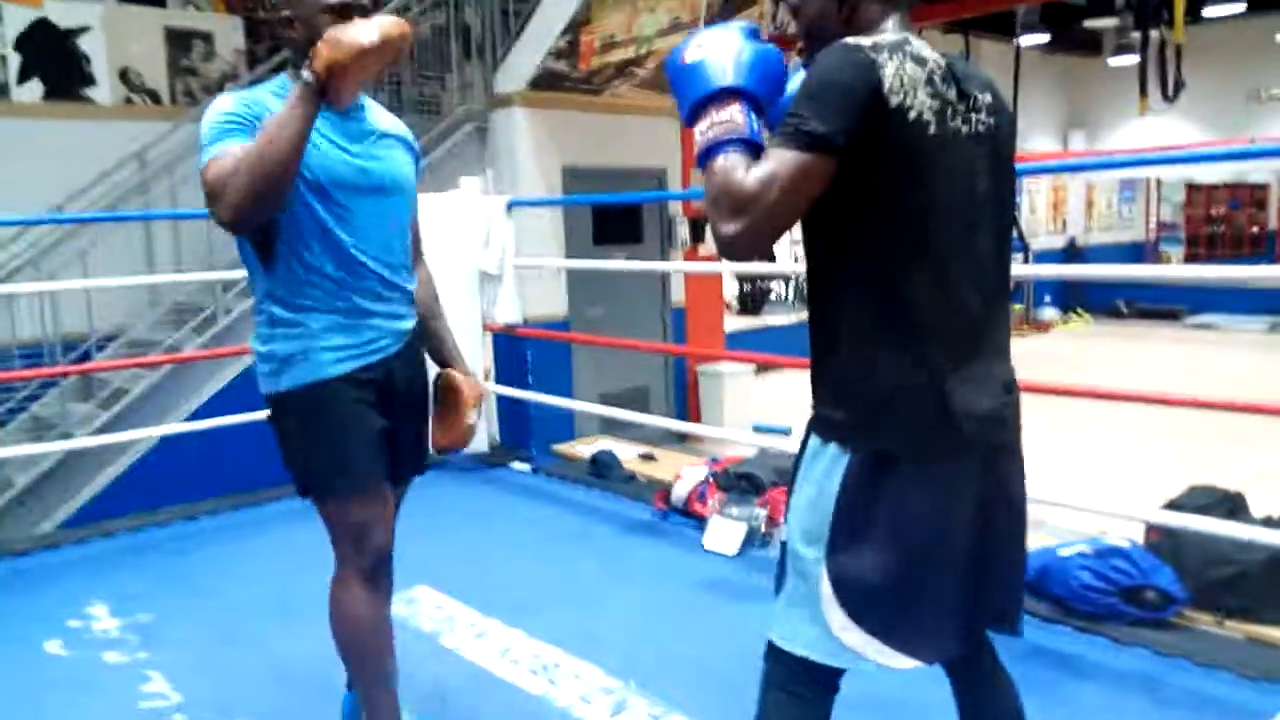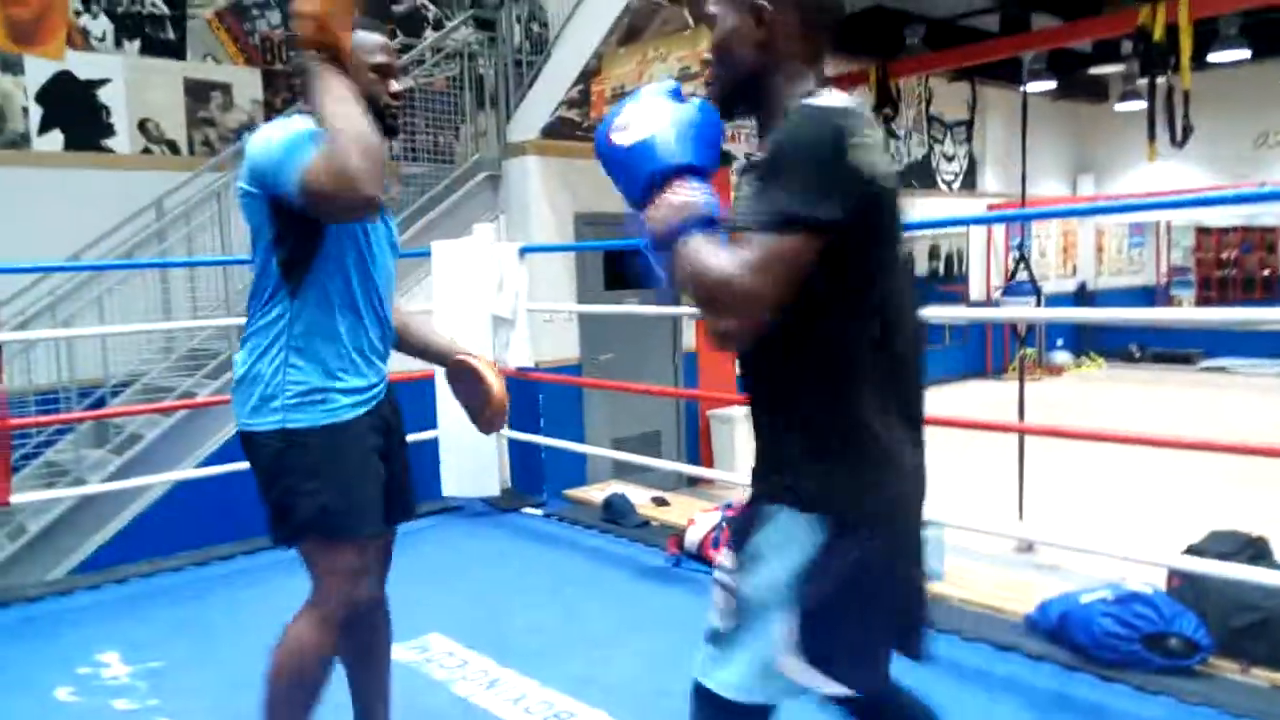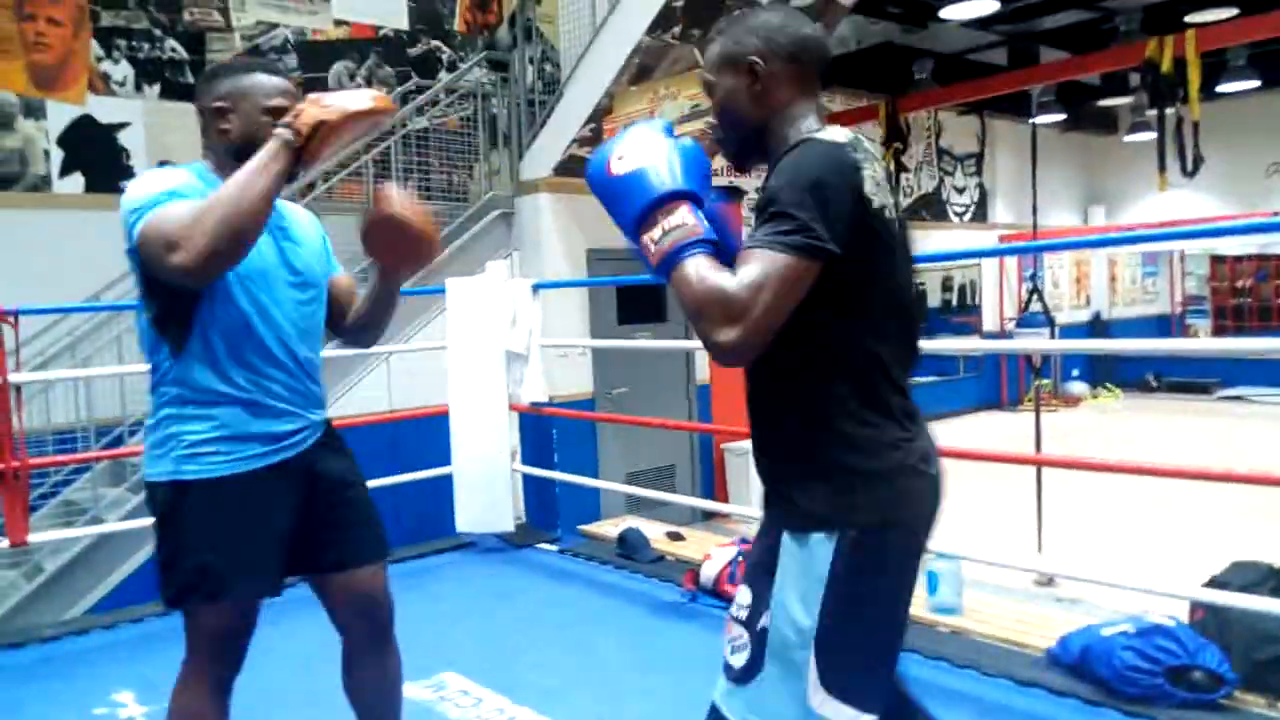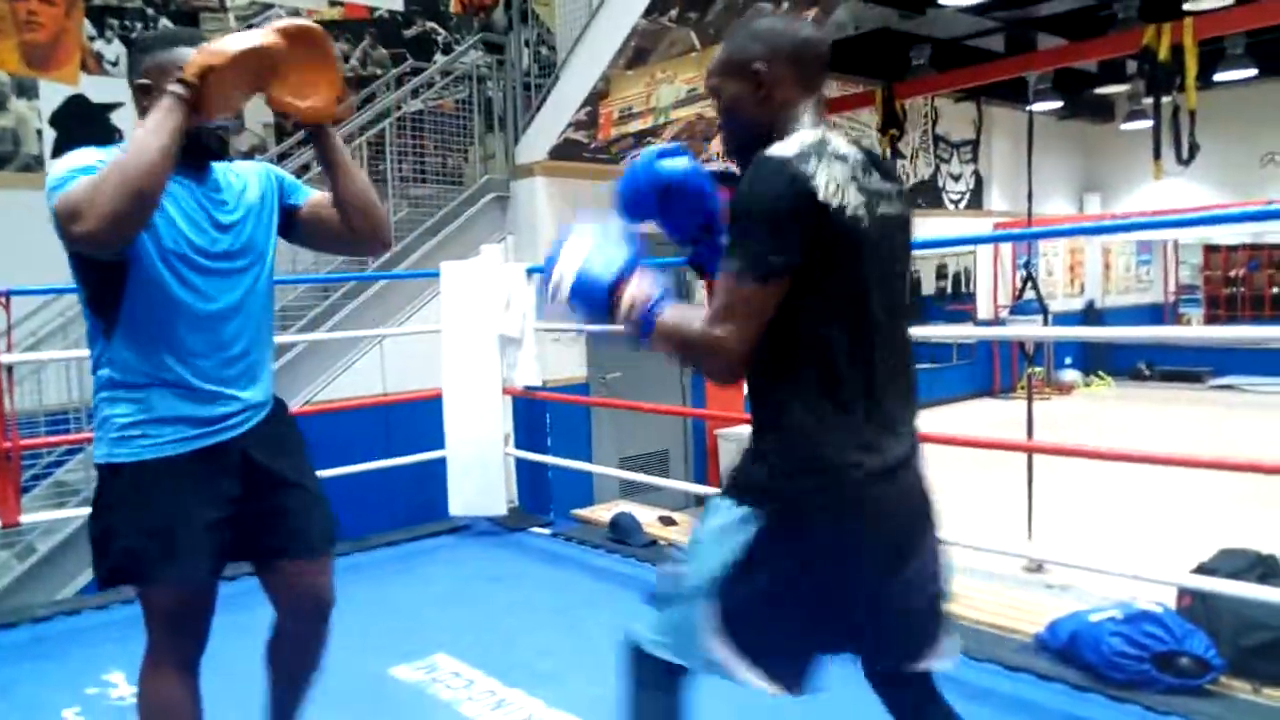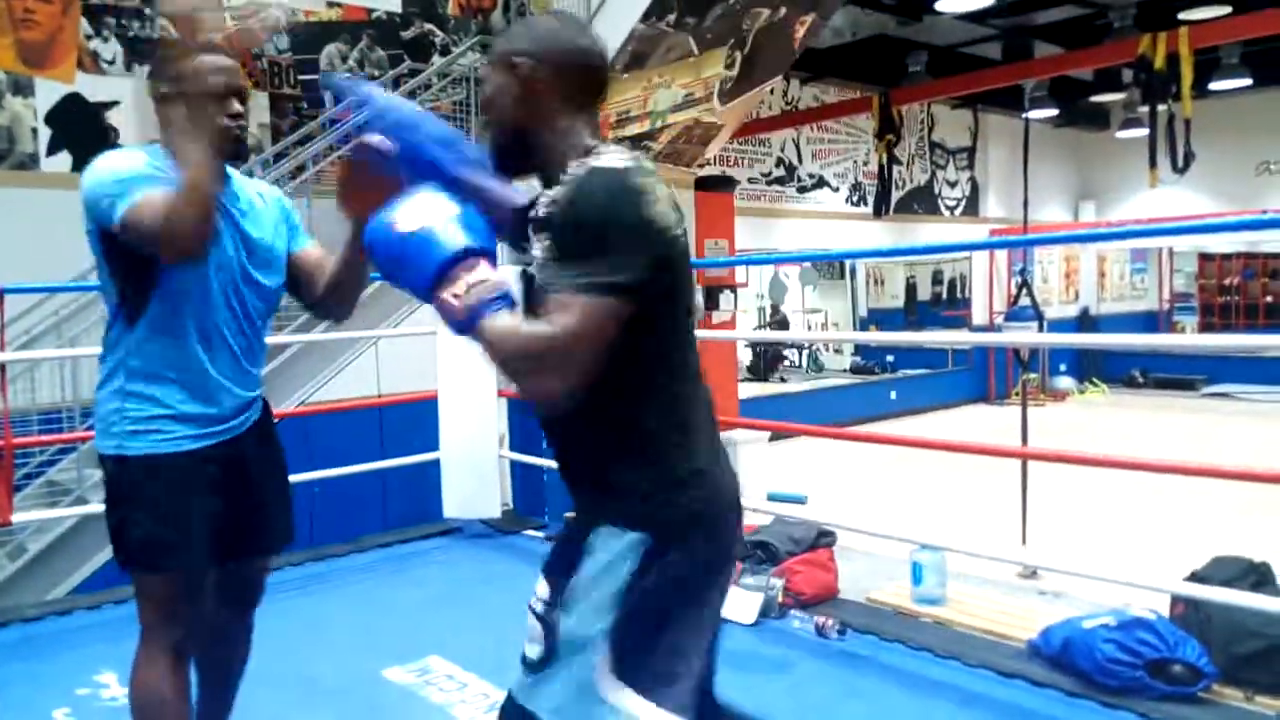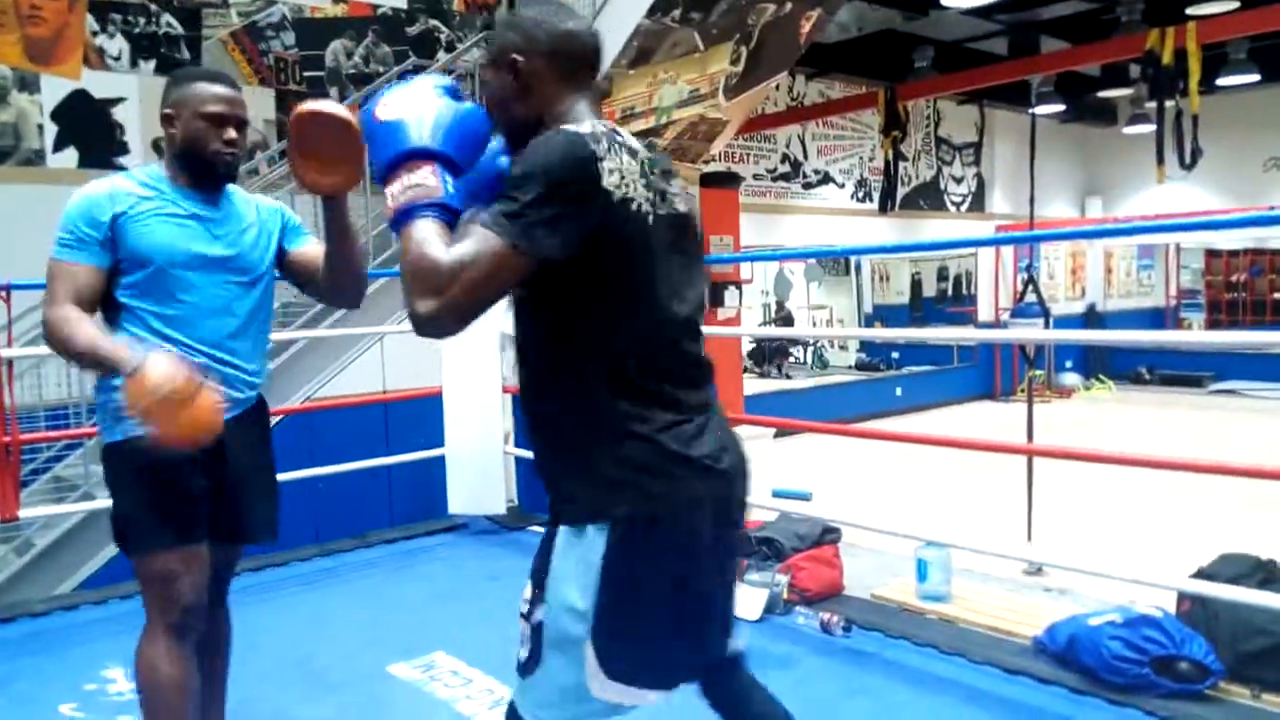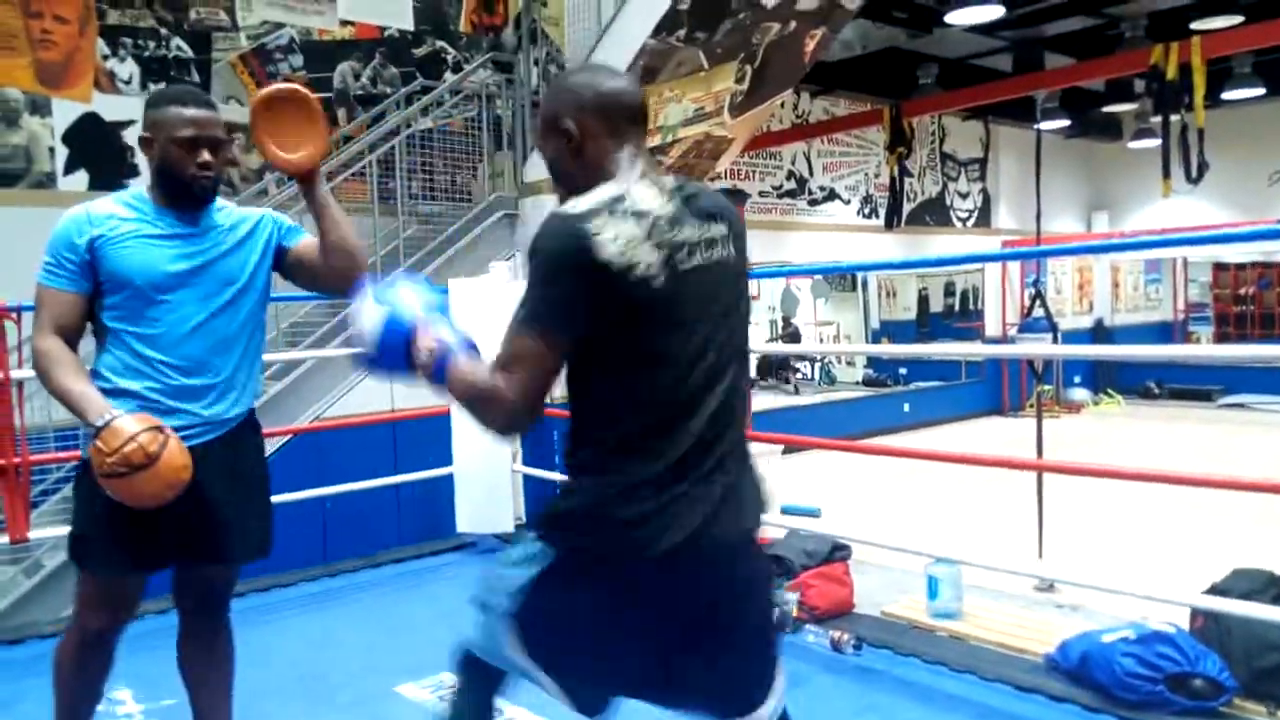
dt=0.4s
person 1, frame 1
left shoulder: (851, 70)
right shoulder: (983, 98)
left elbow: (742, 223)
left wrist: (718, 108)
left hip: (882, 427)
right hip: (984, 419)
left knee: (801, 662)
right knee: (967, 637)
person 1, frame 2
left shoulder: (809, 135)
right shoulder: (845, 131)
left elbow: (736, 310)
left wrist: (667, 187)
left hip: (826, 487)
right hip: (868, 467)
person 1, frame 3
left shoulder: (815, 168)
right shoulder: (836, 167)
left elbow: (733, 330)
left wrist: (664, 216)
right wrist: (701, 238)
left hip: (842, 501)
right hip: (874, 484)
person 1, frame 4
left shoulder: (777, 176)
right shoulder: (875, 177)
left elbow: (724, 352)
left wrist: (626, 285)
right wrist: (709, 241)
left hip: (798, 484)
right hip: (889, 479)
left knee: (657, 655)
person 1, frame 5
left shoulder: (608, 190)
right shoulder: (614, 185)
left elbow: (549, 375)
left wrist: (466, 286)
left hip: (647, 515)
right hip: (694, 500)
person 1, frame 6
left shoulder: (562, 159)
right shoulder: (646, 168)
left elbow: (437, 304)
left wrist: (415, 183)
left hip: (628, 496)
right hip: (699, 472)
person 1, frame 7
left shoulder: (577, 233)
right shoulder: (718, 215)
left elbow: (510, 406)
left wrist: (438, 354)
left hip: (611, 532)
right hip: (722, 525)
person 2, frame 1
left shoulder: (392, 127)
right shoulder: (247, 111)
right elbow: (238, 208)
left wrist: (449, 359)
right wrist: (313, 84)
left hip: (397, 354)
right hip: (318, 364)
left knee: (375, 541)
right knee: (365, 550)
person 2, frame 2
left shoulder: (354, 160)
right shoulder: (286, 142)
right elbow: (361, 193)
left wrist: (454, 358)
right wrist: (325, 64)
left hip: (363, 400)
right hip: (304, 408)
left knee: (366, 587)
right knee: (342, 596)
person 2, frame 3
left shoulder: (301, 223)
right shoulder: (162, 191)
left elbow: (354, 325)
right elbow: (192, 257)
left wrist: (389, 276)
right wrist: (283, 144)
left hip: (309, 449)
right hip: (212, 466)
left knee: (370, 614)
right knee: (215, 656)
person 2, frame 4
left shoulder: (260, 183)
right shoulder: (88, 169)
left elbow: (370, 238)
right elbow: (98, 227)
left wrist: (320, 127)
right wrist: (179, 100)
left hip: (259, 428)
right hip: (157, 448)
left knee: (311, 601)
right knee: (178, 638)
person 2, frame 5
left shoulder: (267, 201)
right shoulder: (125, 175)
left elbow: (329, 302)
right elbow: (184, 239)
left wrist: (363, 225)
right wrist: (191, 129)
left hip: (244, 428)
right hip: (156, 439)
left knee: (239, 598)
right knee: (171, 625)
person 2, frame 6
left shoulder: (265, 215)
right shoulder: (108, 202)
left elbow: (346, 293)
right elbow: (62, 315)
left wrist: (335, 202)
right wrist: (132, 361)
left hip: (239, 425)
right hip: (153, 431)
left knee: (209, 596)
right knee: (176, 608)
person 2, frame 7
left shoulder: (258, 229)
right shoulder: (89, 227)
left elbow: (347, 277)
right elbow: (50, 340)
left wrist: (310, 180)
right wrist: (104, 418)
left hip: (226, 446)
left knee: (208, 607)
right knee: (99, 620)
